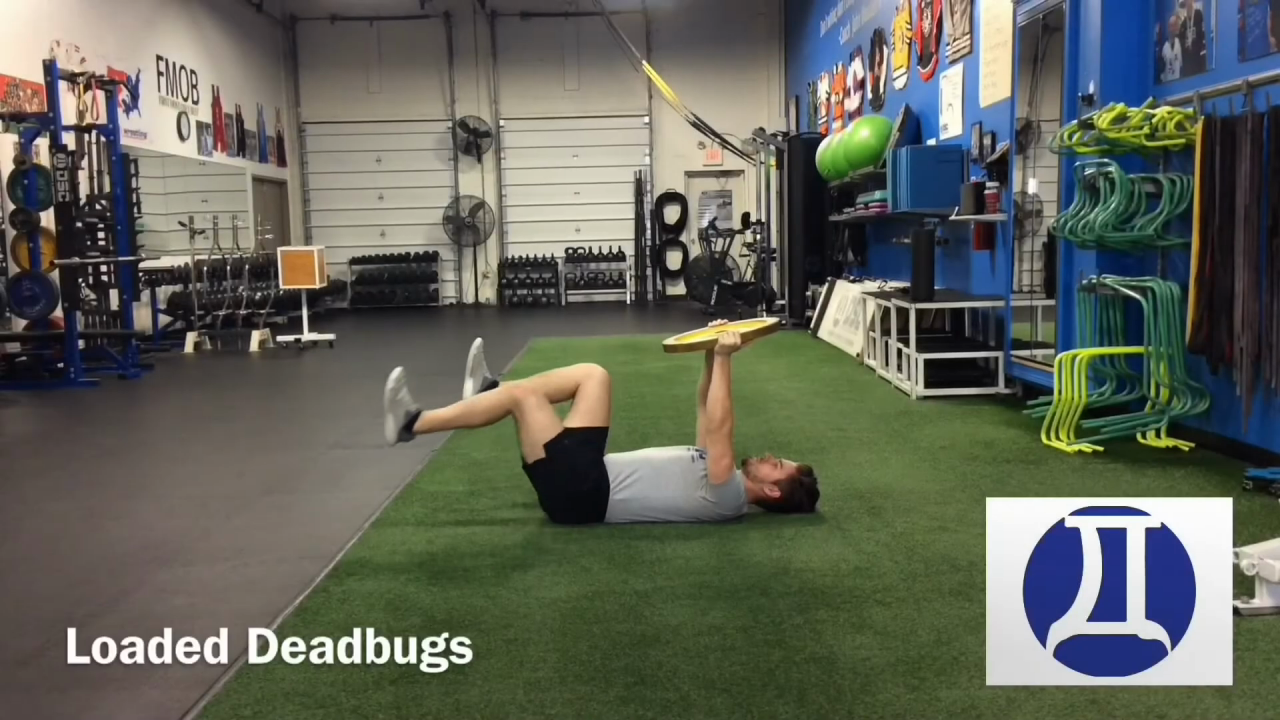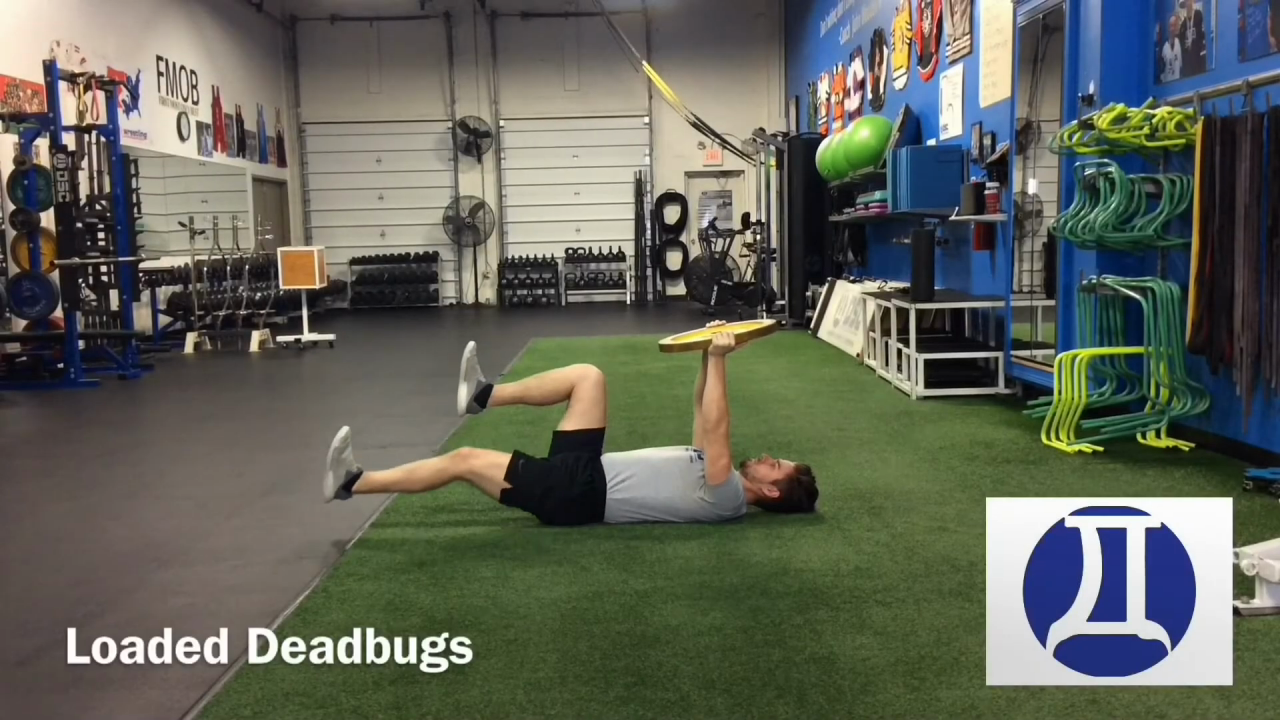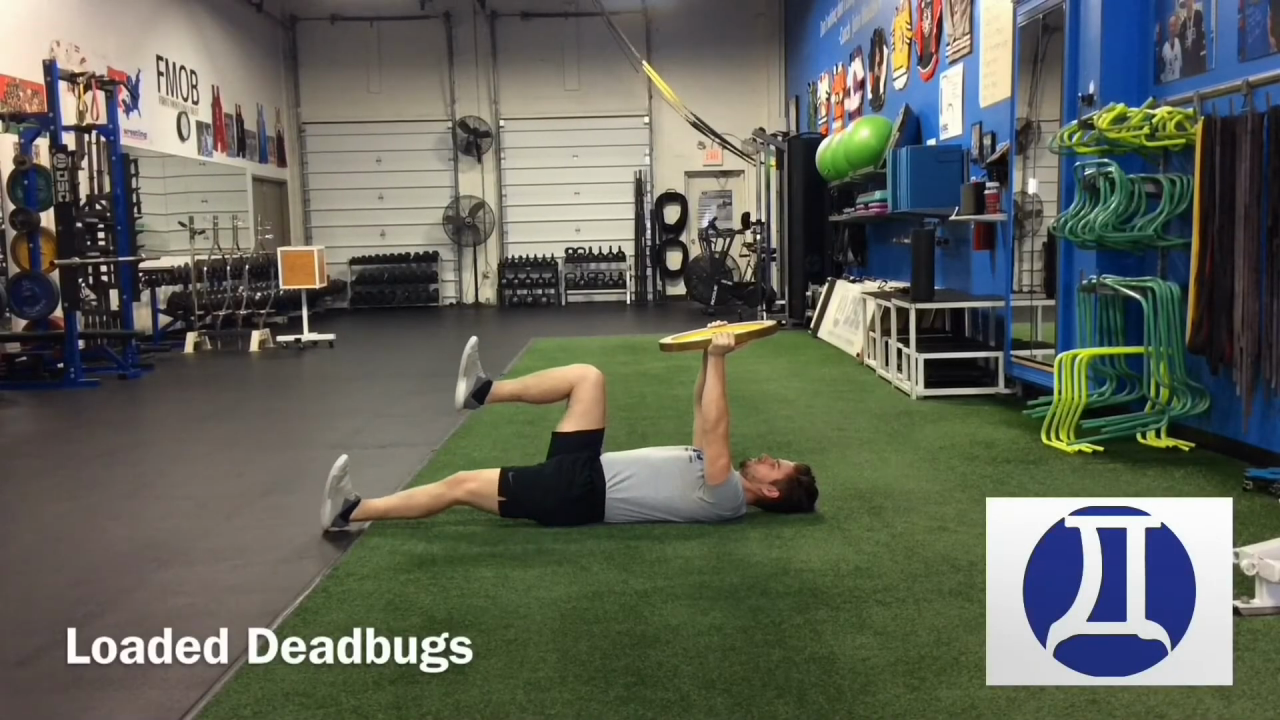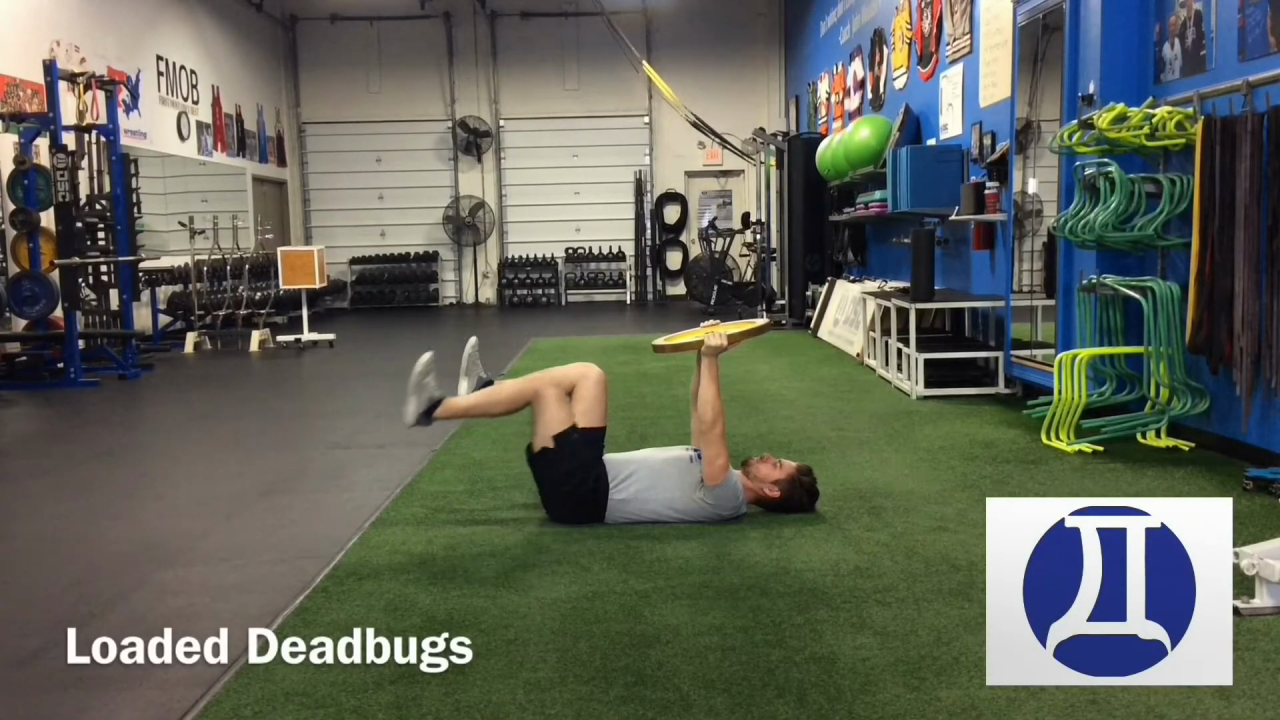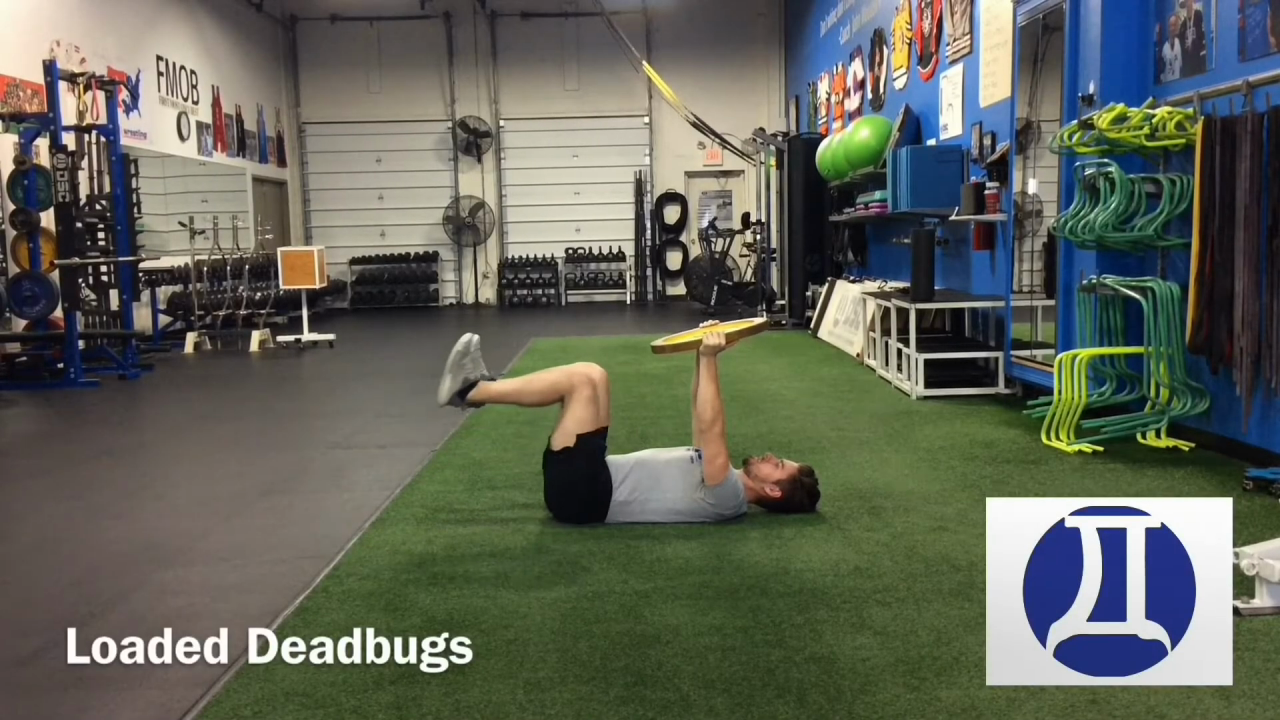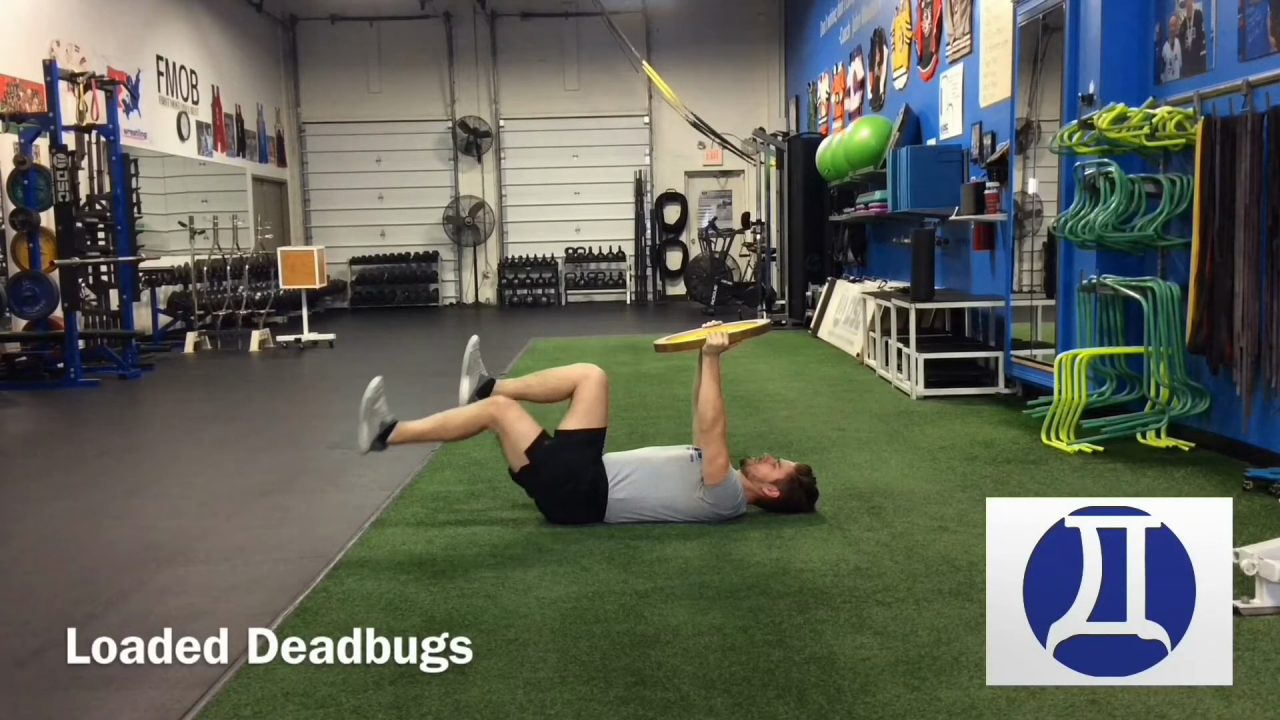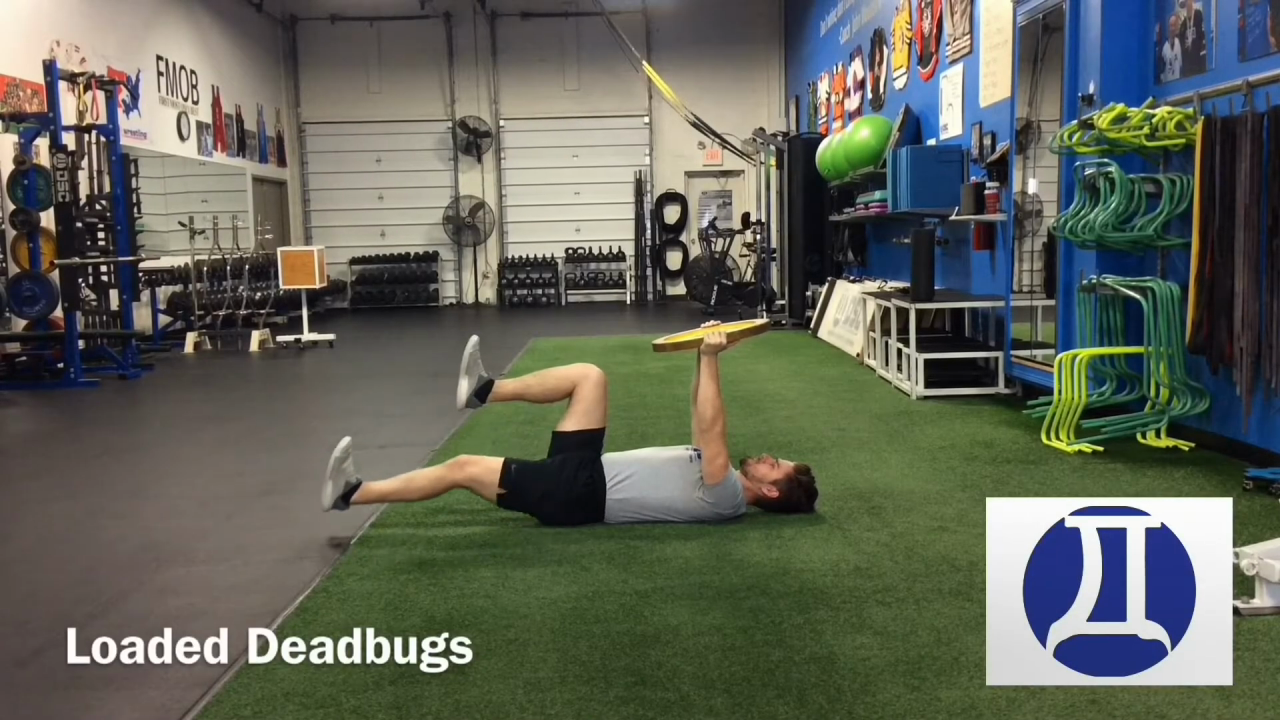
dt=0.7s
person 1, frame 1
left shoulder: (728, 497)
right shoulder: (724, 478)
left elbow: (719, 429)
right elbow: (705, 411)
left wrist: (723, 360)
right wrist: (711, 356)
left hip: (581, 494)
right hip: (590, 472)
left knee: (521, 395)
right knee: (593, 374)
left ankle: (412, 422)
right ankle: (491, 391)
person 1, frame 2
left shoulder: (726, 496)
right shoulder: (723, 478)
left elbow: (715, 430)
right elbow: (703, 414)
left wrist: (718, 360)
right wrist: (708, 360)
left hip: (579, 495)
right hip: (586, 471)
left knee: (465, 460)
right knee: (588, 376)
left ankle: (354, 482)
right ankle: (486, 394)
person 1, frame 3
left shoulder: (726, 496)
right shoulder: (724, 480)
left elbow: (714, 430)
right elbow: (703, 413)
left wrist: (717, 360)
right wrist: (710, 359)
left hip: (579, 496)
right hip: (584, 472)
left knee: (463, 485)
right knee: (587, 376)
left ankle: (351, 512)
right ankle: (484, 391)
person 1, frame 4
left shoulder: (726, 498)
right shoulder: (725, 479)
left elbow: (710, 430)
right elbow: (702, 422)
left wrist: (711, 361)
right wrist: (703, 360)
left hip: (582, 494)
right hip: (595, 473)
left knee: (544, 387)
right knee: (588, 374)
left ankle: (433, 409)
right ankle: (486, 391)
person 1, frame 5
left shoulder: (726, 497)
right shoulder: (727, 481)
left elbow: (711, 431)
right elbow: (704, 423)
left wrist: (709, 360)
right wrist: (702, 358)
left hip: (583, 496)
right hip: (596, 479)
left knee: (580, 381)
right knee: (591, 374)
left ankle: (467, 392)
right ankle: (485, 388)
person 1, frame 6
left shoulder: (726, 498)
right shoulder: (725, 481)
left elbow: (711, 430)
right elbow: (705, 422)
left wrist: (712, 360)
right wrist: (706, 359)
left hip: (579, 494)
right hip: (588, 472)
left knee: (498, 409)
right knee: (590, 375)
left ankle: (388, 432)
right ankle: (486, 387)
person 1, frame 7
left shoulder: (725, 496)
right shoulder: (723, 479)
left elbow: (711, 430)
right elbow: (704, 421)
left wrist: (709, 358)
right wrist: (702, 357)
left hip: (578, 495)
right hip: (586, 469)
left knee: (463, 468)
right knee: (589, 375)
left ankle: (353, 492)
right ankle: (486, 390)
